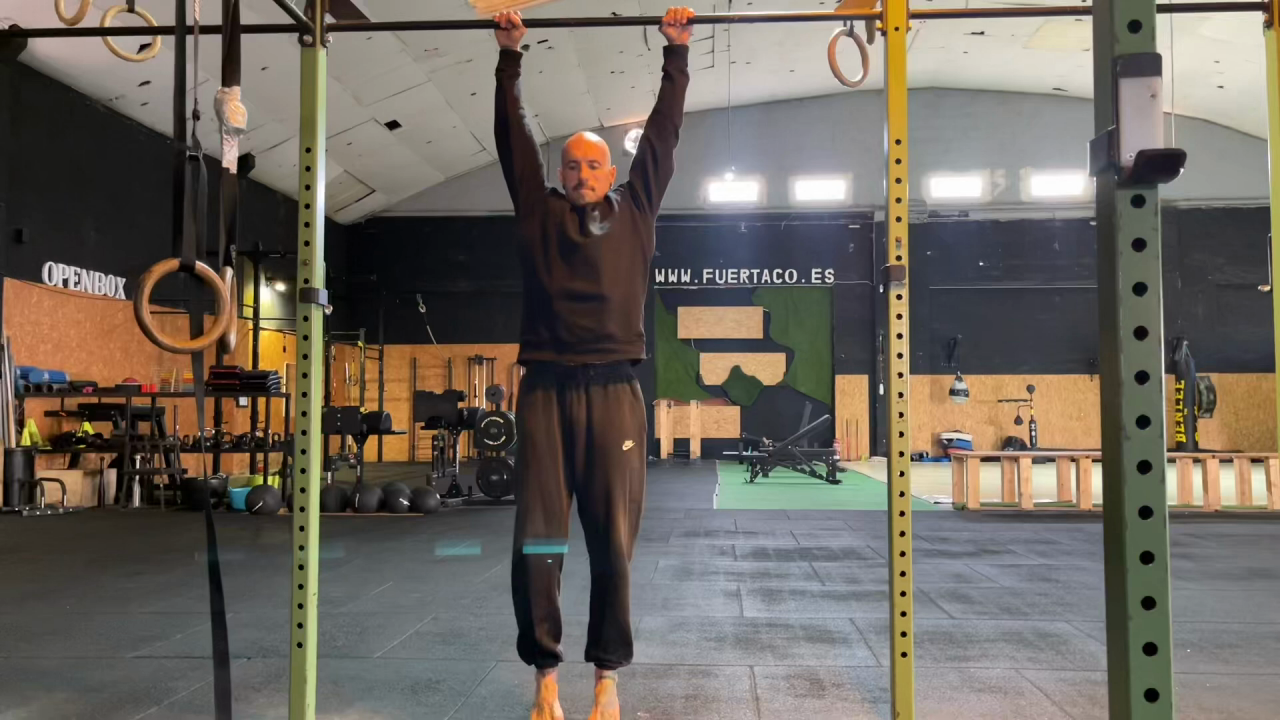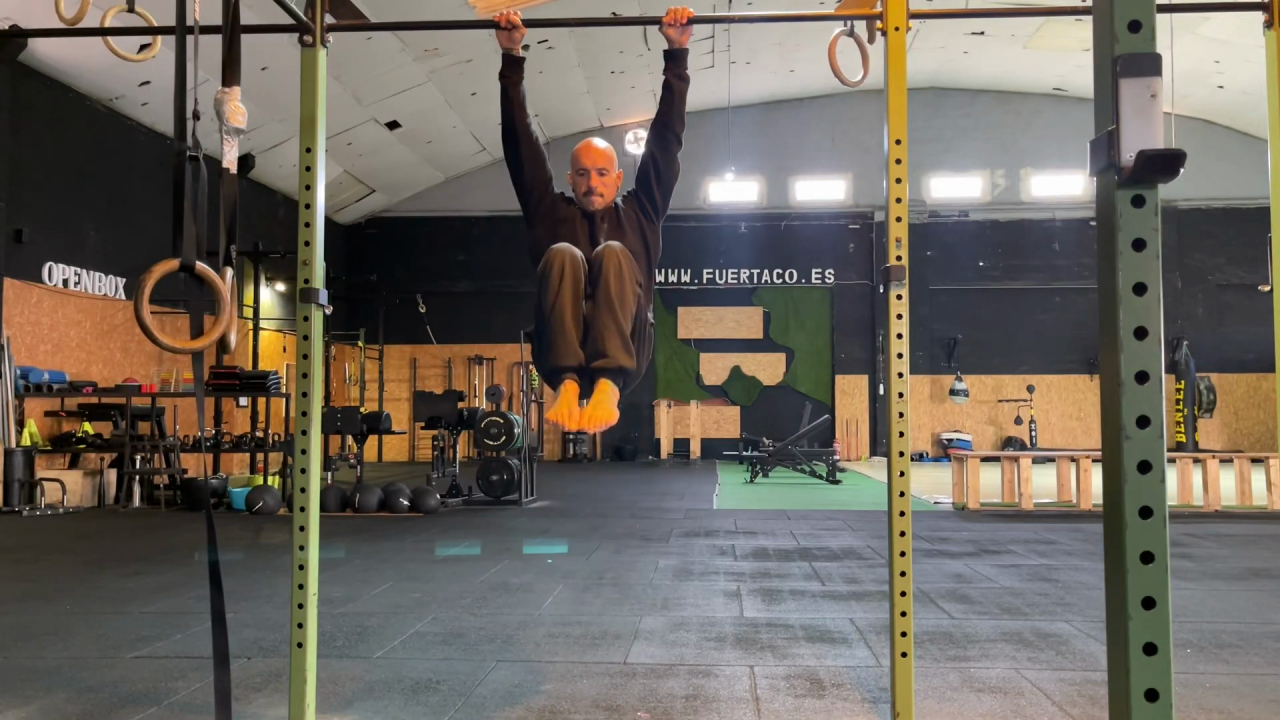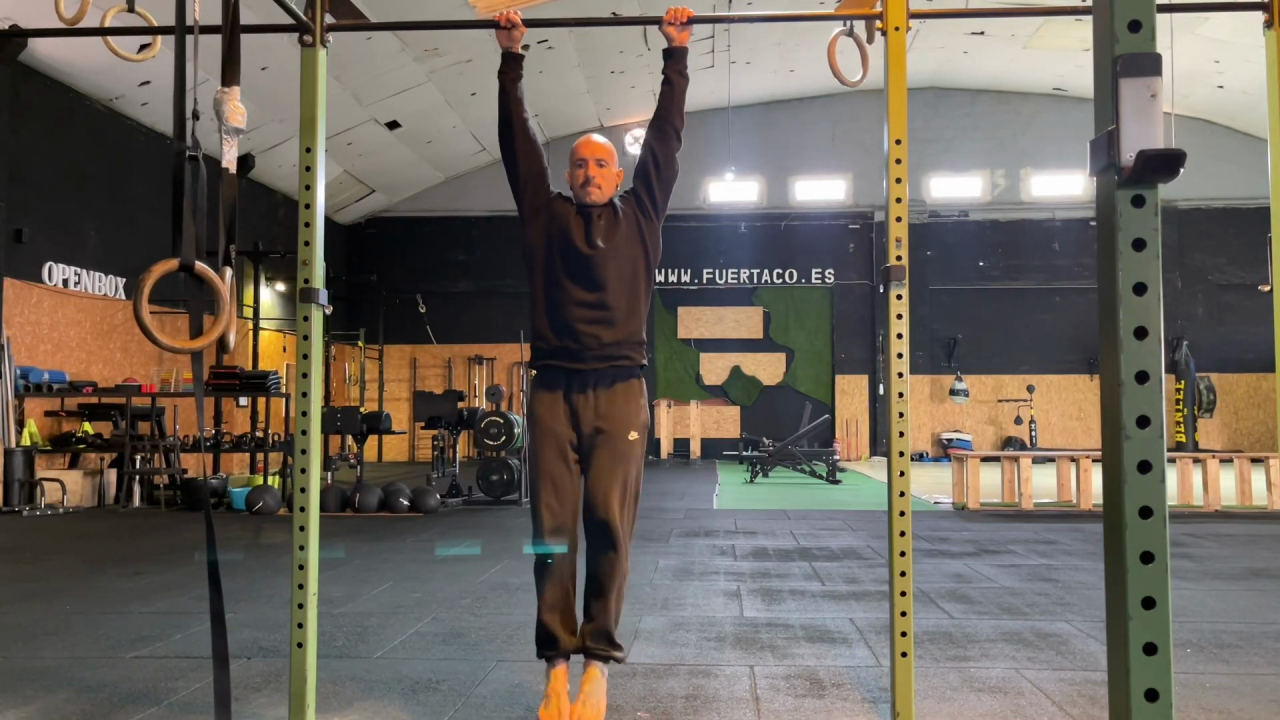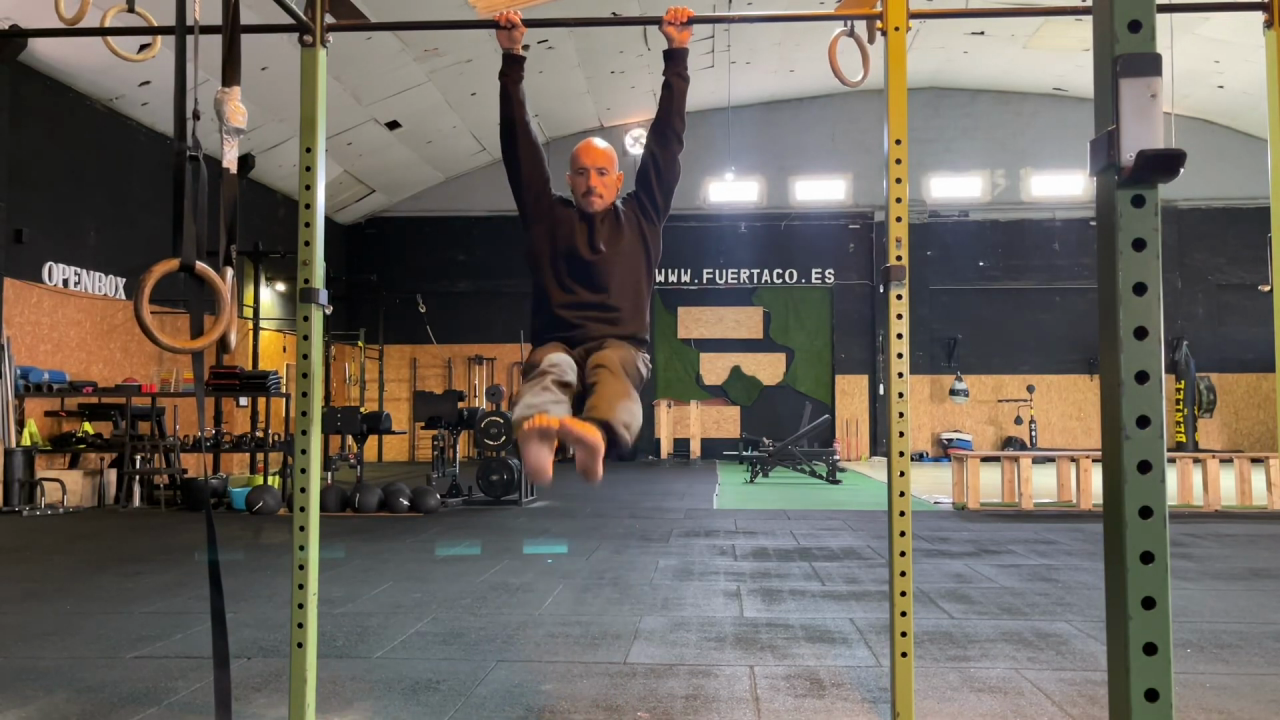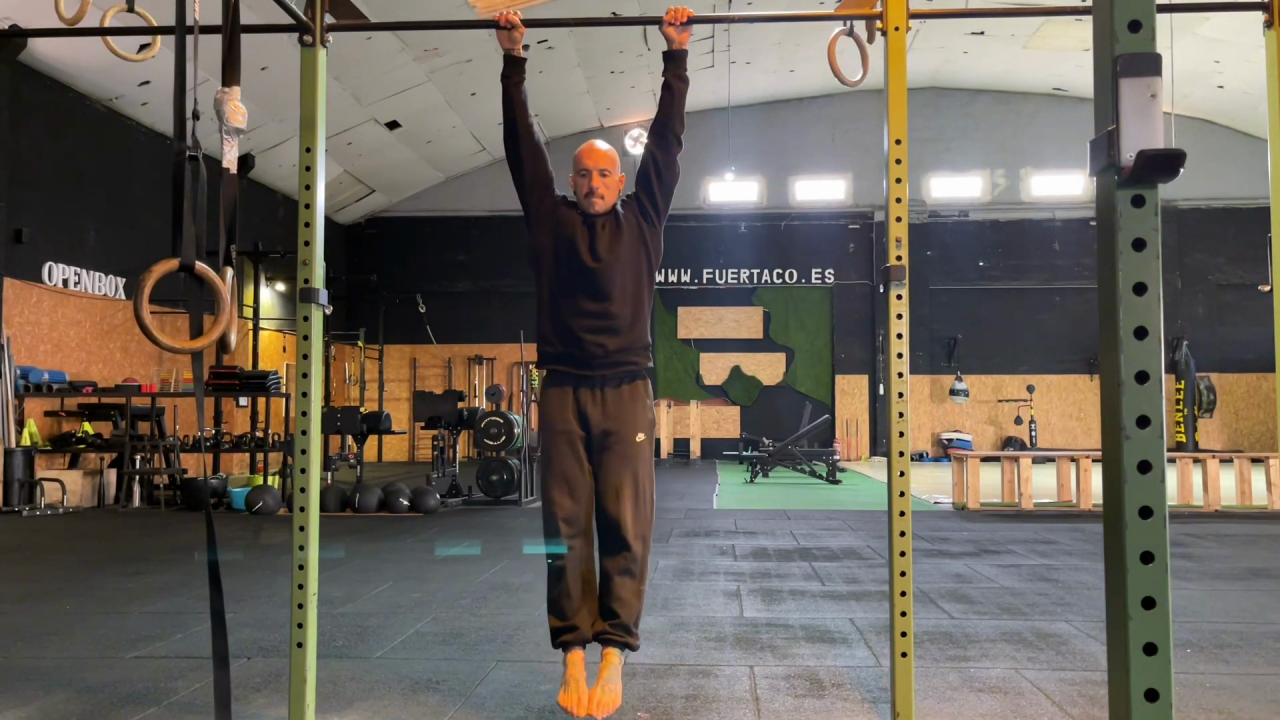
dt=1s
person 1, frame 1
left shoulder: (634, 210)
right shoulder: (539, 210)
left elbow: (662, 135)
right elbow: (513, 137)
left hip: (613, 391)
right hip: (547, 389)
left knee: (612, 543)
right knee: (538, 540)
person 1, frame 2
left shoulder: (640, 214)
right shoulder: (549, 214)
left elbow: (666, 140)
right elbow: (519, 141)
left wrist: (676, 54)
right wrist: (511, 57)
left hip: (626, 349)
right hip: (563, 351)
left knee: (612, 255)
right knee: (562, 256)
left ankle: (607, 381)
right ankle: (568, 382)
person 1, frame 3
left shoulder: (638, 213)
right shoulder: (546, 214)
left elbow: (665, 138)
right elbow: (518, 141)
right wrist: (511, 58)
left hip: (619, 387)
right hip: (555, 386)
left knee: (609, 522)
right knee: (552, 526)
person 1, frame 4
left shoulder: (640, 217)
right shoulder: (549, 215)
left elbow: (665, 144)
right elbow: (519, 144)
left wrist: (677, 55)
right wrist: (512, 58)
left hip: (620, 350)
right hip: (558, 343)
left knee: (612, 372)
right knee: (551, 373)
left ankle: (593, 433)
right ankle: (540, 427)
person 1, frame 5
left shoulder: (641, 218)
right shoulder: (550, 219)
left elbow: (666, 140)
right elbow: (522, 143)
right wrist: (513, 60)
left hip: (626, 390)
right hip: (564, 391)
left knee: (626, 526)
right knee: (566, 527)
left ankle: (613, 654)
right ankle: (573, 655)
